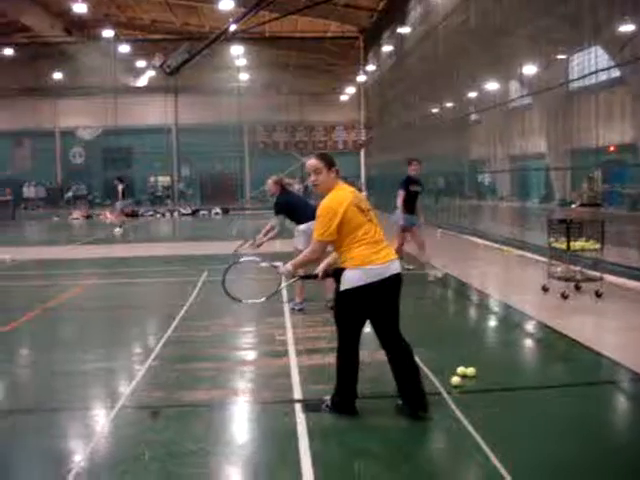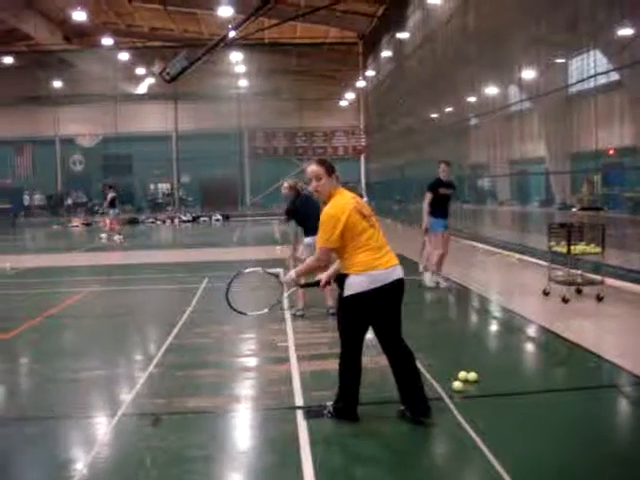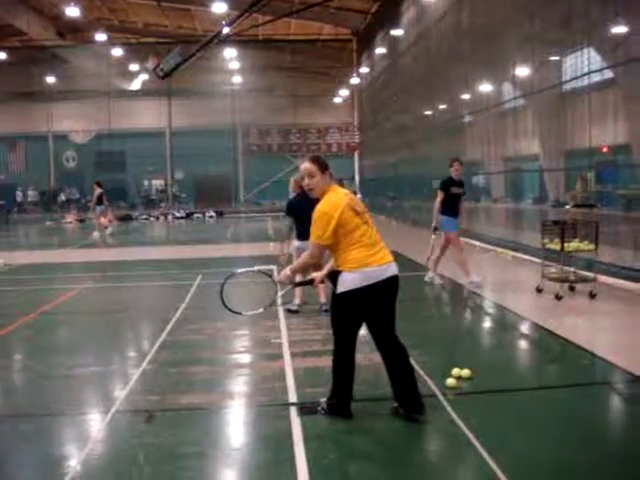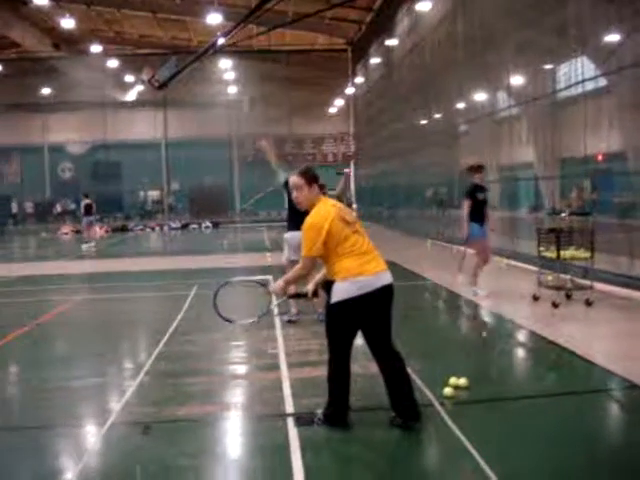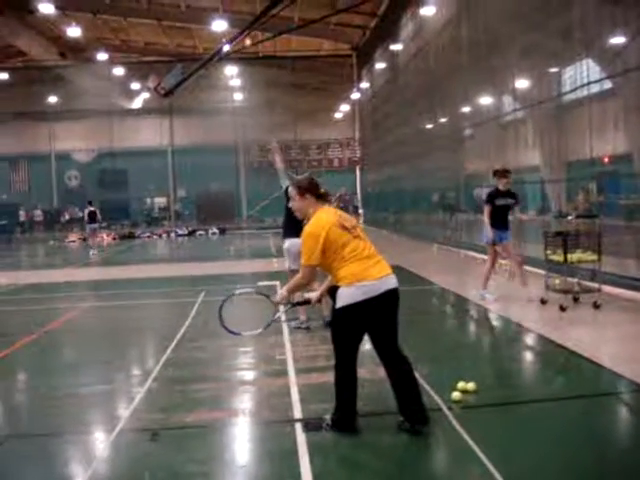
dt=0.3s
person 1, frame 1
left shoulder: (330, 204)
right shoulder: (351, 193)
left elbow: (316, 251)
left wrist: (291, 266)
right wrist: (329, 263)
left hip: (361, 277)
right hip: (389, 270)
left knee: (348, 342)
right knee: (392, 338)
left ankle: (343, 402)
right ankle: (415, 402)
person 1, frame 2
left shoulder: (333, 211)
right shoulder: (351, 199)
left elbow: (321, 259)
left wrist: (295, 274)
right wrist: (332, 272)
left hip: (365, 283)
right hip: (391, 277)
left knee: (350, 348)
right knee: (394, 344)
left ankle: (345, 408)
right ankle: (418, 407)
person 1, frame 3
left shoulder: (325, 208)
right shoulder: (346, 196)
left elbow: (314, 256)
left wrist: (289, 272)
right wrist: (328, 271)
left hip: (358, 280)
right hip: (386, 273)
left knee: (344, 345)
right knee: (388, 341)
left ankle: (338, 404)
right ankle: (411, 404)
person 1, frame 4
left shoulder: (315, 220)
right shoulder: (336, 207)
left elbow: (305, 268)
left wrist: (283, 283)
right wrist: (317, 281)
left hip: (352, 289)
right hip: (380, 282)
left knee: (339, 355)
right knee: (385, 350)
left ankle: (336, 415)
right ankle: (408, 414)
person 1, frame 5
left shoulder: (313, 228)
right shoulder: (338, 215)
left elbow: (305, 277)
left wrist: (286, 292)
right wrist: (322, 291)
left hip: (357, 294)
right hip: (386, 285)
left knee: (345, 360)
right knee: (391, 354)
left ankle: (344, 420)
right ankle: (416, 417)
person 2, frame 1
left shoulder: (279, 202)
right shoulder: (291, 197)
left elbow: (278, 228)
right elbow: (275, 222)
left wrist: (263, 240)
right wrist: (262, 237)
left hip: (306, 227)
left ankle: (299, 302)
right ankle: (330, 299)
person 2, frame 2
left shoulder: (292, 206)
right shoulder: (308, 198)
left elbow: (294, 233)
left wrist: (294, 252)
left hip: (311, 239)
left ankle: (300, 307)
right ankle: (331, 306)
person 2, frame 3
left shoulder: (291, 203)
right shoulder: (317, 198)
left elbow: (289, 226)
left wrist: (286, 245)
left hip: (302, 242)
left knee: (299, 272)
left ankle: (296, 303)
right ankle: (323, 302)
person 2, frame 4
left shoulder: (292, 191)
left elbow: (278, 167)
right elbow: (338, 194)
left wrist: (268, 149)
right wrist: (345, 178)
left hip: (293, 237)
left ankle: (293, 312)
right ankle: (321, 312)
person 2, frame 5
left shoulder: (291, 196)
left elbow: (281, 173)
left wrist: (276, 153)
left hip: (291, 243)
left ankle: (303, 320)
right ankle: (326, 314)
person 3, frame 1
left shoulder: (419, 183)
right shoulder: (405, 182)
right elbow: (399, 200)
left wrist: (419, 217)
right wrist: (401, 218)
left hip: (413, 216)
right hip: (404, 216)
left knee: (421, 243)
right knee: (400, 244)
person 3, frame 2
left shoulder: (451, 185)
right shoulder: (434, 184)
right elbow: (426, 203)
left wrist: (448, 218)
right wrist: (425, 221)
left hip: (445, 219)
right hip: (435, 219)
left knee: (444, 250)
right knee: (441, 250)
left ankle: (437, 276)
right ankle: (429, 273)
person 3, frame 3
left shoulder: (461, 184)
right shoulder: (446, 183)
right elbow: (438, 202)
left wrist: (461, 216)
right wrist: (435, 220)
left hip: (454, 218)
right hip: (446, 218)
left knee: (444, 248)
right knee: (459, 248)
left ankle: (431, 273)
right ankle: (469, 277)
person 3, frame 4
left shoulder: (484, 189)
right shoulder: (471, 190)
right elbow: (466, 210)
left wrist: (489, 222)
right wrist: (465, 230)
left hip: (481, 225)
right hip: (473, 225)
left knee: (486, 257)
right knee: (480, 257)
left ankle: (473, 281)
right ankle: (474, 286)
person 3, frame 5
left shoulder: (512, 195)
right shoulder: (492, 195)
left elbow: (517, 213)
right elbow: (486, 215)
right wrist: (489, 232)
left hip: (505, 231)
right hip: (493, 231)
left knee: (517, 260)
right knee: (492, 262)
right ankle: (483, 291)
